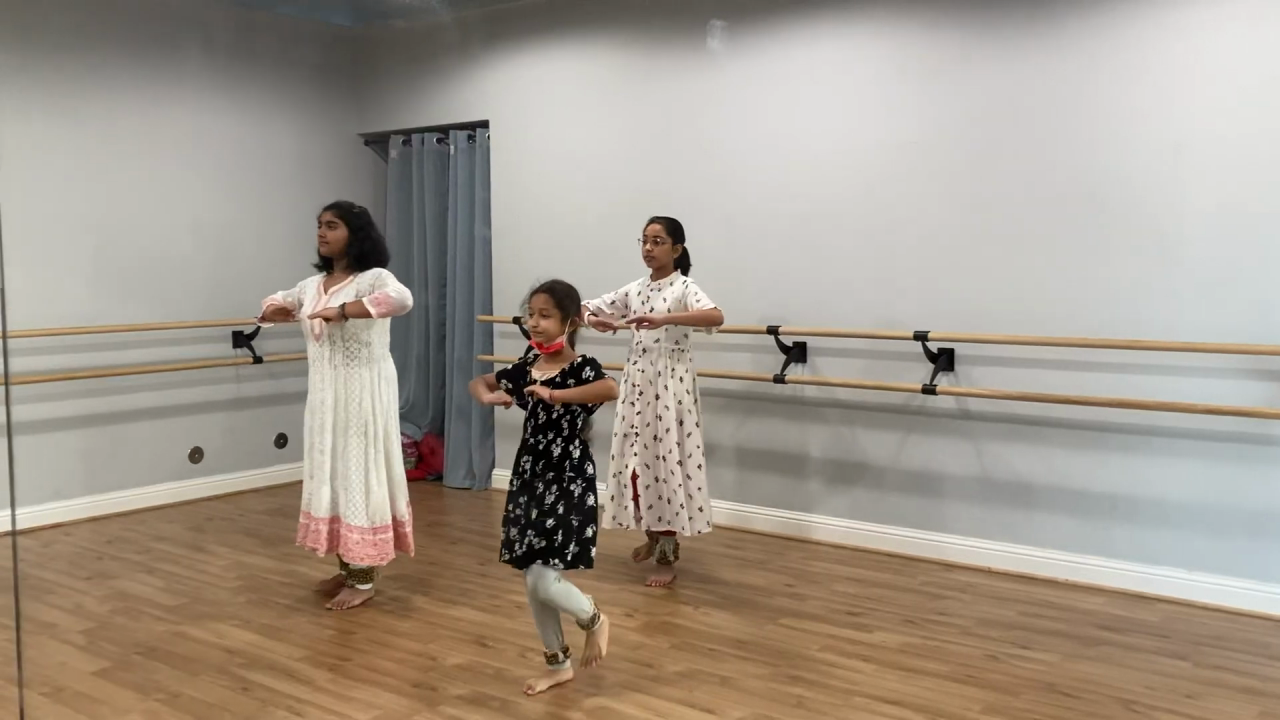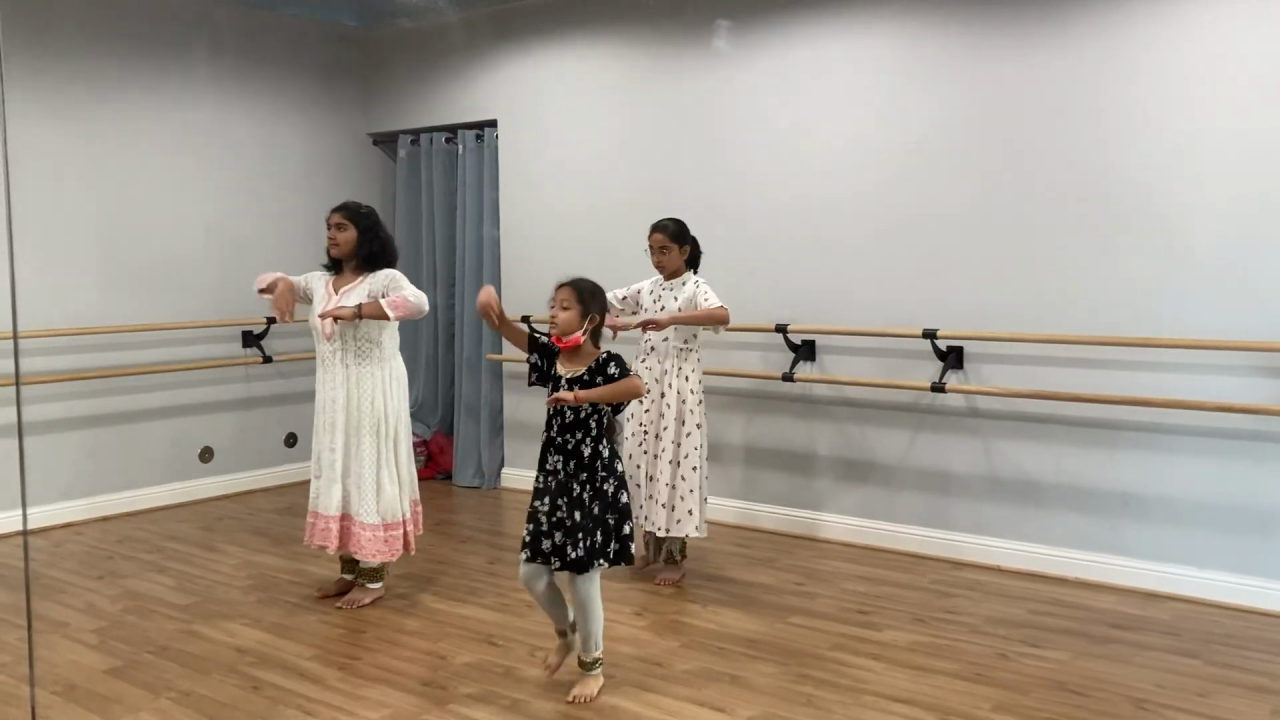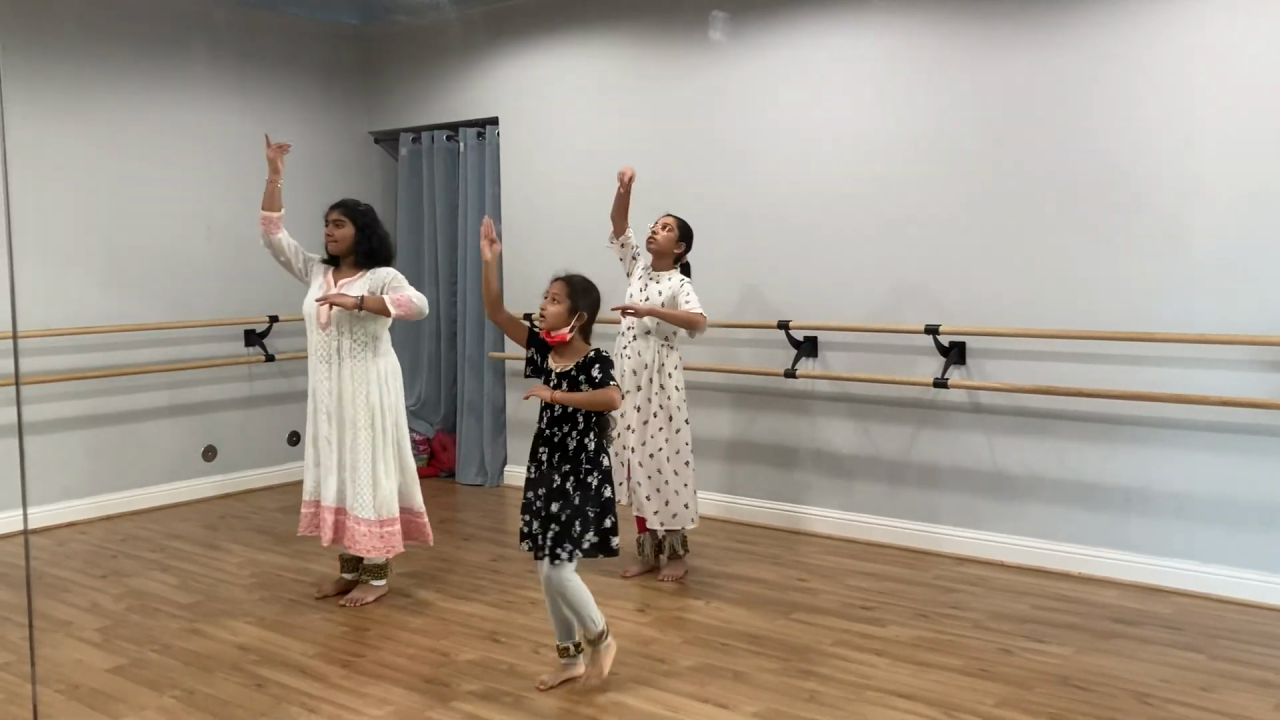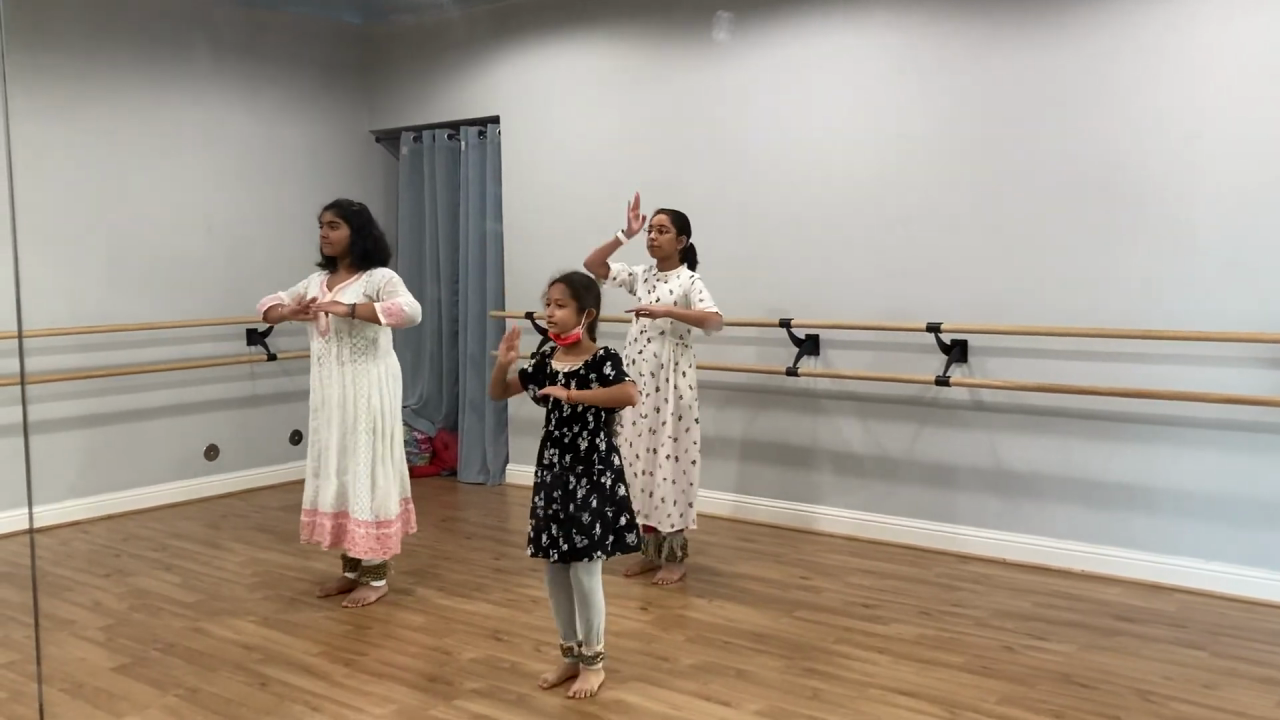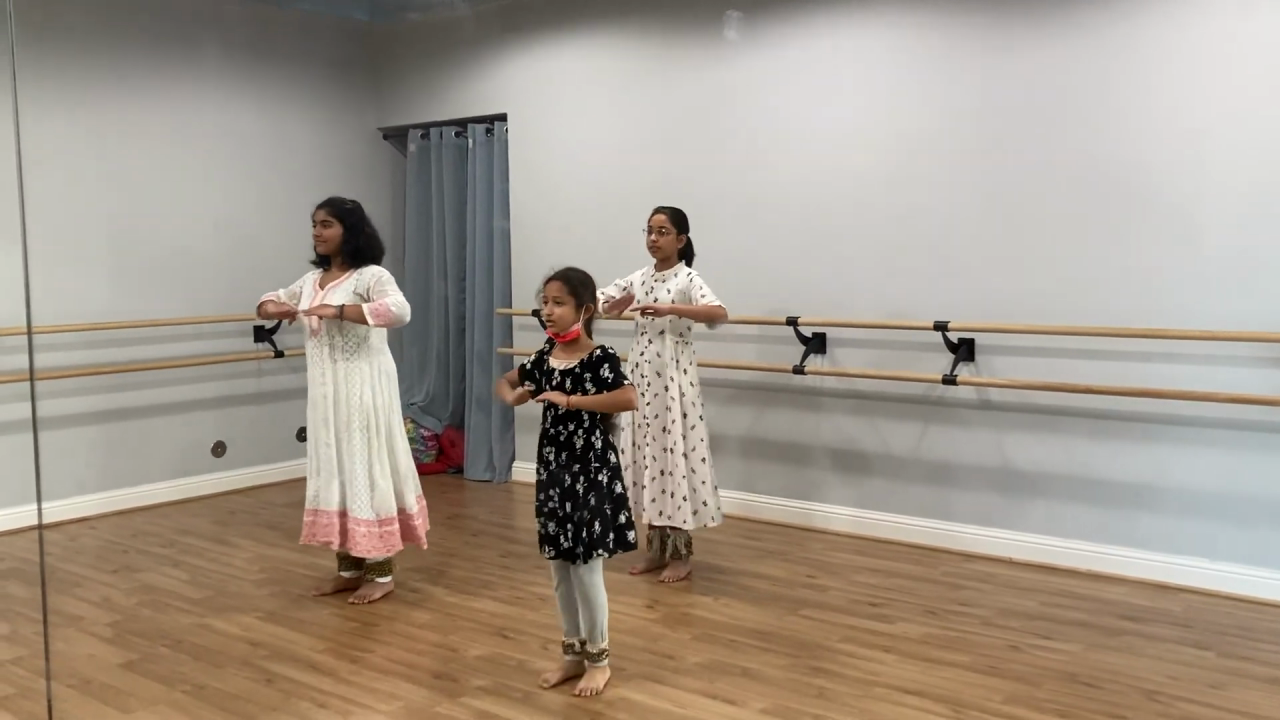
dt=0.7s
person 1, frame 1
left shoulder: (582, 367)
right shoulder: (527, 367)
left elbow: (611, 389)
right elbow: (479, 382)
left wrist: (554, 395)
right wrist: (489, 396)
left hip: (568, 483)
right hip: (529, 478)
left knee: (542, 580)
right knee: (532, 582)
left ankle: (593, 620)
right ankle: (557, 663)
person 1, frame 2
left shoulder: (606, 363)
right shoulder: (548, 354)
left elbow: (637, 387)
right elbow: (503, 326)
left wrist: (579, 395)
right wrist: (491, 303)
left hip: (594, 482)
right hip: (553, 478)
left knee: (583, 580)
right knee: (533, 574)
left ankle: (591, 668)
right ankle: (566, 629)
person 1, frame 3
left shoulder: (595, 362)
right shoulder: (542, 350)
left elbow: (613, 399)
right elbow: (495, 314)
left wrist: (554, 395)
right wrist: (489, 264)
left hip: (583, 475)
right hip: (545, 471)
left knee: (556, 569)
right knee: (549, 571)
left ankle: (600, 638)
right ankle: (570, 657)
person 1, frame 4
left shoulder: (603, 359)
right shoulder: (545, 361)
left elbow: (630, 395)
right elbow: (497, 393)
left wrist: (569, 394)
right wrist: (503, 360)
left hip: (592, 473)
right hip: (553, 470)
left knee: (584, 571)
right knee: (555, 569)
left ankle: (593, 662)
right ankle: (571, 655)
person 1, frame 5
left shoulder: (600, 358)
right shoulder: (544, 356)
left elbow: (629, 399)
right elbow: (505, 380)
left wrist: (570, 400)
right wrist: (511, 396)
left hip: (591, 470)
right hip: (552, 467)
left knee: (586, 569)
right knee: (560, 568)
left ankle: (598, 659)
right ankle: (573, 653)
person 2, frame 1
left shoulder: (373, 279)
right shoulder: (313, 284)
left elbow: (401, 299)
right elbow: (277, 301)
left wrist: (343, 310)
right wrist: (275, 311)
left hip: (364, 394)
right hip: (325, 395)
left knee: (360, 474)
right knee: (329, 474)
left ankle: (363, 580)
right ankle: (345, 568)
person 2, frame 2
left shoulder: (385, 279)
right shoulder: (319, 282)
left elbow: (418, 303)
right elbow: (269, 281)
left wrist: (357, 311)
right wrist: (281, 285)
left hip: (373, 394)
right hip: (334, 396)
left knee: (370, 474)
right knee: (337, 474)
left ankle: (373, 578)
right ankle: (349, 571)
person 2, frame 3
left shoulder: (382, 277)
right shoulder: (315, 272)
left elbow: (418, 305)
right elbow: (272, 234)
left wrist: (357, 301)
right wrist: (275, 175)
left hip: (369, 391)
right hip: (328, 391)
left knee: (369, 474)
right knee: (334, 474)
left ankle: (376, 575)
right ankle: (350, 569)
person 2, frame 4
left shoulder: (380, 278)
right shoulder: (316, 282)
left elbow: (410, 311)
right elbow: (267, 306)
left wrist: (349, 309)
right wrist: (291, 312)
left hip: (369, 391)
right hip: (329, 393)
left knee: (367, 473)
right knee: (334, 472)
left ankle: (376, 576)
right ankle: (351, 569)
person 2, frame 5
left shoulder: (371, 277)
right shoulder: (311, 280)
left elbow: (400, 310)
right elbow: (270, 301)
left wrist: (338, 311)
right wrist: (274, 308)
left hip: (364, 387)
right hip: (326, 391)
left knee: (367, 471)
right knee: (333, 472)
left ankle: (381, 572)
right ankle: (349, 568)
person 3, frame 1
left shoulder: (684, 288)
right shoulder: (634, 290)
left elbow: (716, 317)
right elbow: (586, 308)
left wrist: (665, 319)
right wrist: (594, 320)
left hip: (671, 385)
right hip: (637, 384)
left knee: (667, 464)
right knee: (634, 464)
left ankle: (666, 558)
right ankle: (654, 535)
person 3, frame 2
left shoulder: (695, 288)
right shoulder: (645, 289)
left elbow: (722, 316)
left wrist: (671, 319)
right wrist: (610, 320)
left hip: (679, 383)
right hip: (646, 382)
left knee: (675, 463)
right knee: (643, 461)
left ankle: (674, 556)
right ankle: (651, 542)
person 3, frame 3
left shoulder: (679, 284)
right shoulder: (636, 268)
left elbow: (699, 322)
right elbow: (618, 225)
left wrist: (651, 311)
right wrist: (624, 187)
left hip: (660, 379)
right hip: (629, 378)
left knee: (663, 461)
right knee: (635, 462)
left ankle: (676, 553)
right ankle: (648, 551)
person 3, frame 4
left shoulder: (689, 281)
right shoulder: (639, 276)
left elbow: (715, 321)
right elbow: (592, 264)
left wrist: (667, 311)
right wrist: (625, 234)
left hip: (672, 380)
right hip: (638, 381)
left knee: (669, 461)
right knee: (641, 460)
left ankle: (674, 555)
right ankle: (651, 549)
person 3, frame 5
left shoulder: (688, 279)
right shoulder: (638, 279)
left elbow: (719, 313)
right elbow: (595, 300)
left wrist: (670, 309)
right wrist: (610, 307)
left hip: (674, 379)
right hip: (641, 379)
left knee: (676, 459)
right knee: (647, 460)
left ankle: (680, 555)
right ankle: (657, 549)
